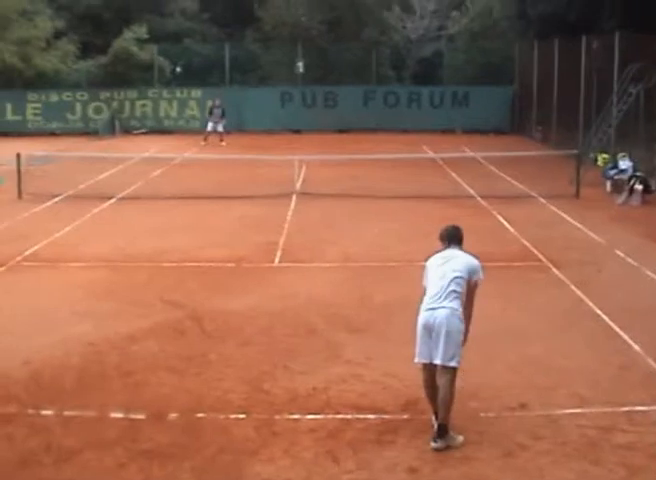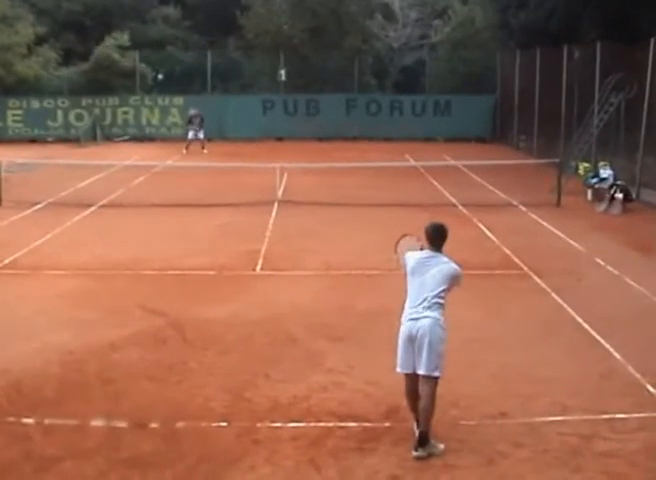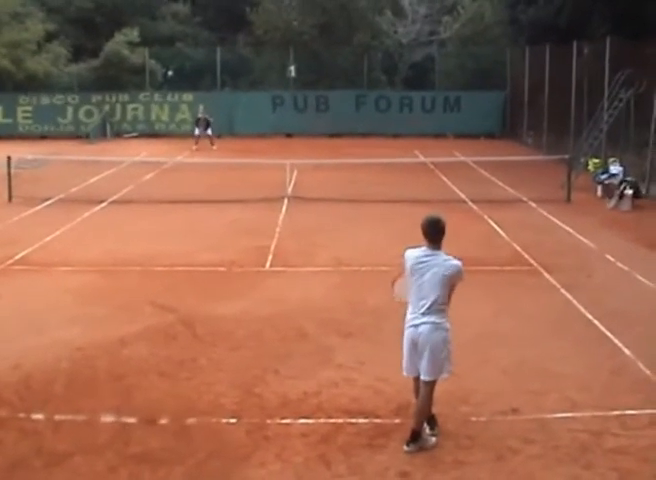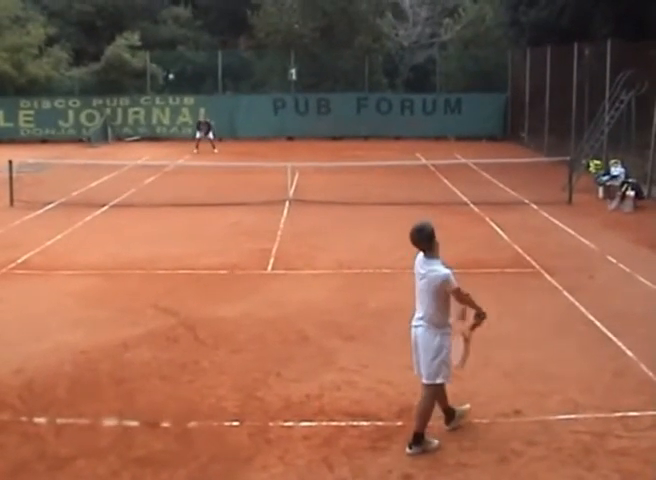
dt=1s
person 1, frame 1
left shoulder: (432, 260)
right shoulder: (472, 263)
right elbow: (469, 301)
right wrist: (465, 332)
left hip: (426, 313)
right hip: (449, 316)
left knee: (428, 370)
right knee: (446, 374)
left ankle: (437, 417)
right ankle: (441, 435)
person 1, frame 2
left shoulder: (410, 257)
right shoulder: (453, 270)
left hip: (409, 322)
right hip: (431, 325)
left knee: (411, 379)
right knee: (428, 383)
left ankle: (419, 424)
right ankle: (423, 442)
person 1, frame 3
left shoulder: (409, 256)
right shoulder: (454, 266)
right elbow: (448, 296)
left hip: (412, 325)
right hip: (435, 328)
left knee: (418, 381)
right knee: (427, 384)
left ankle: (428, 419)
right ankle: (415, 438)
person 1, frame 4
left shoulder: (420, 259)
right shoulder: (442, 274)
right elbow: (461, 296)
right wrist: (479, 311)
left hip: (420, 327)
right hip: (434, 333)
left knee: (434, 380)
right knee: (430, 387)
left ankle: (450, 415)
right ankle: (417, 441)
